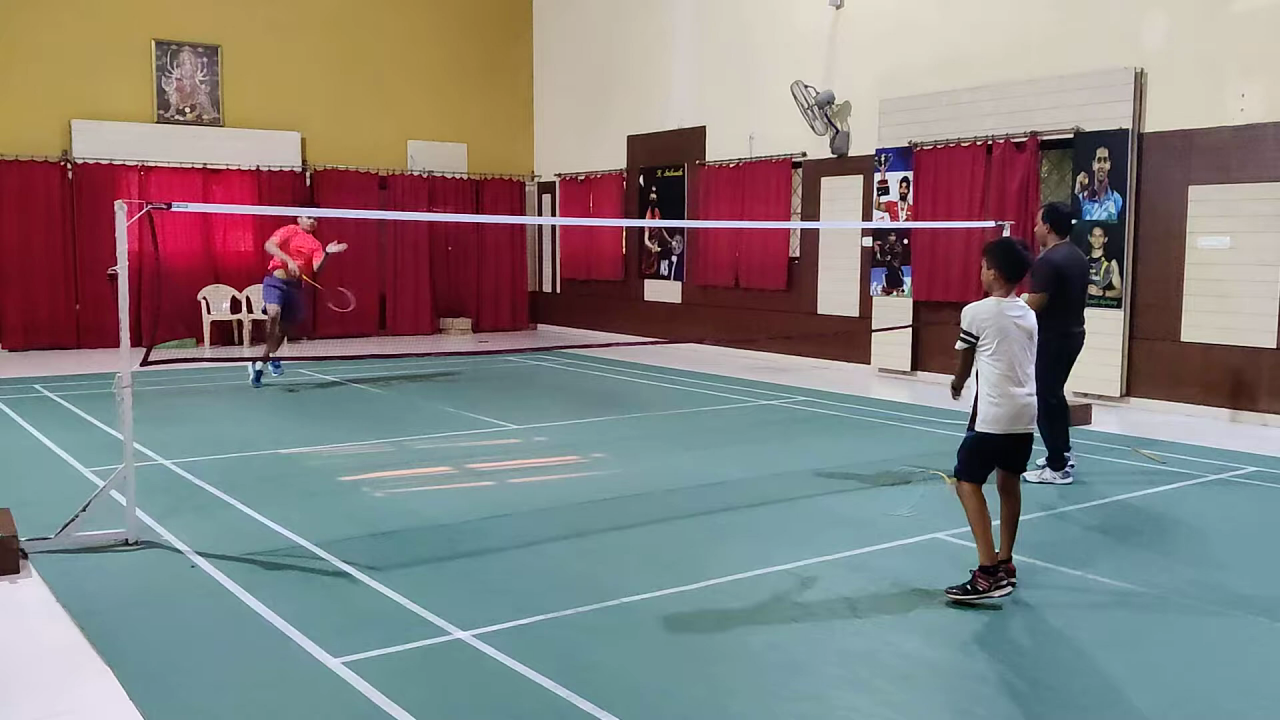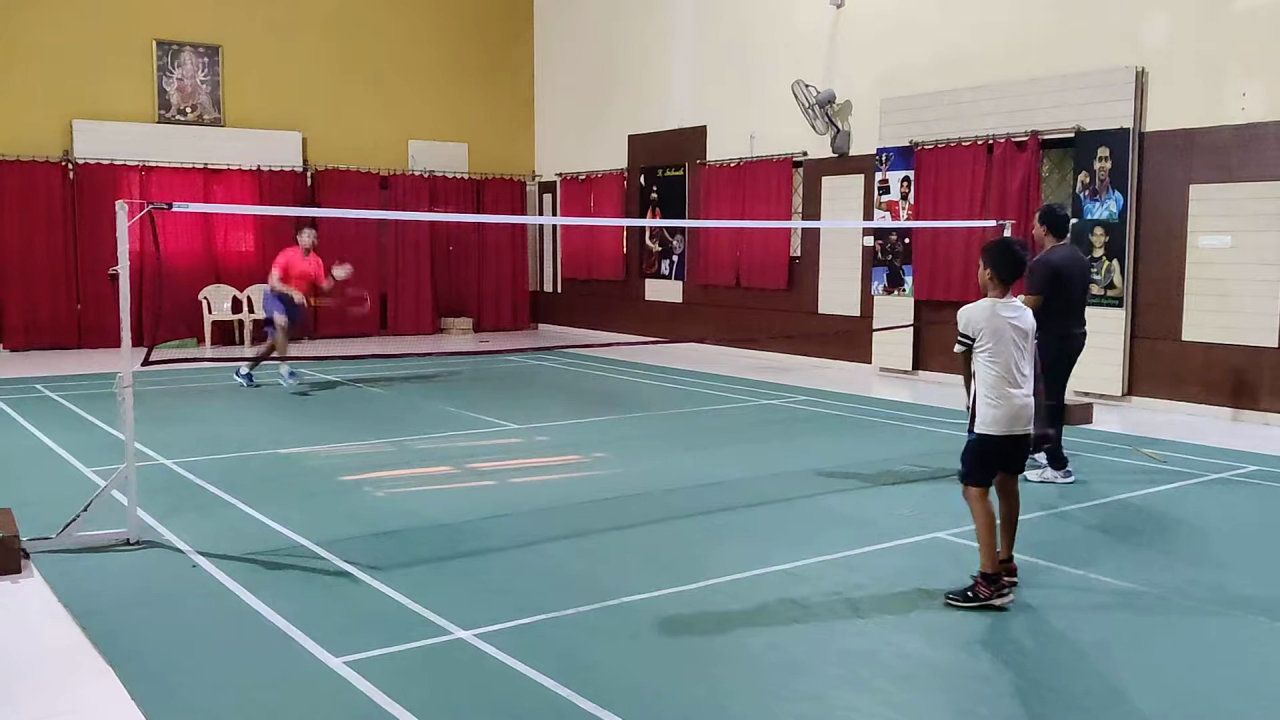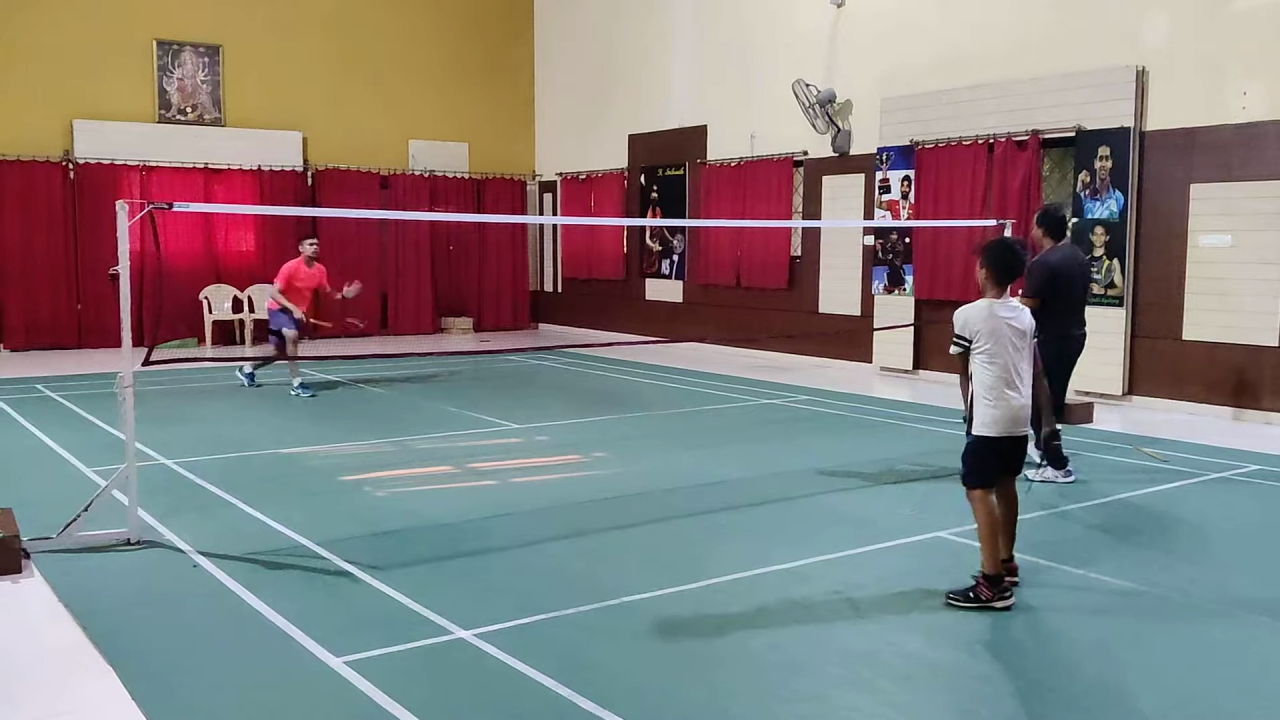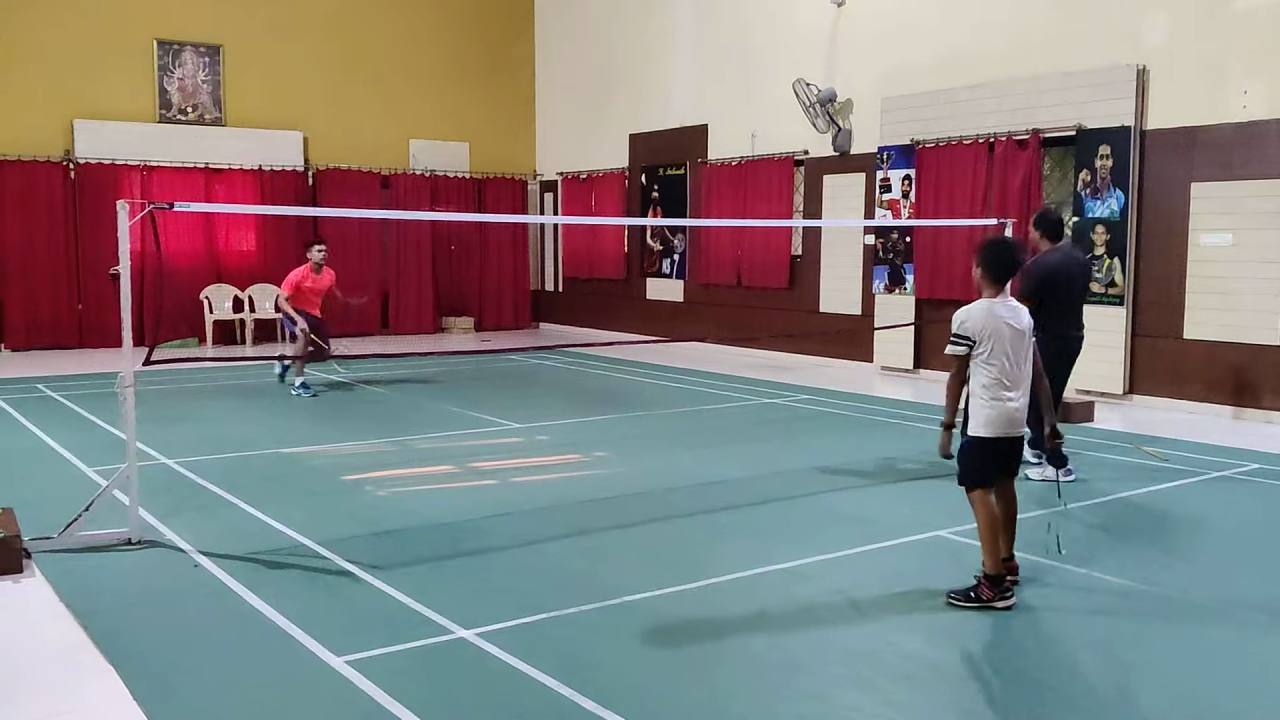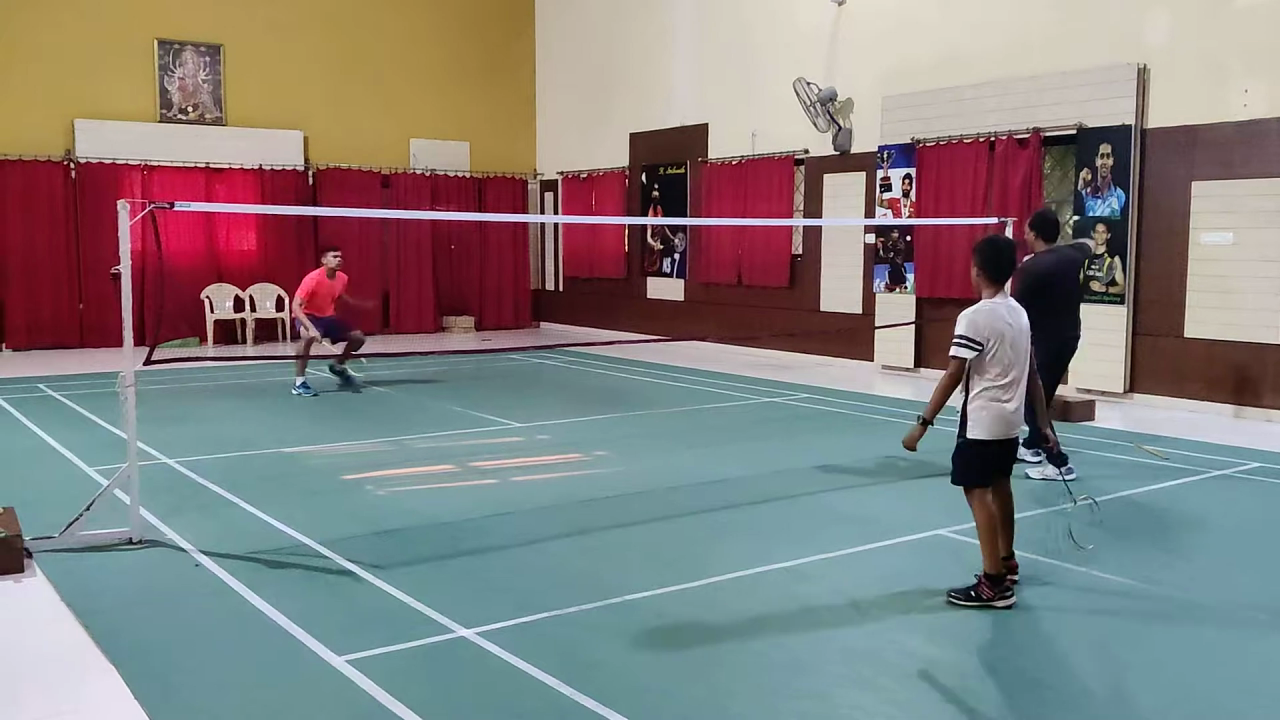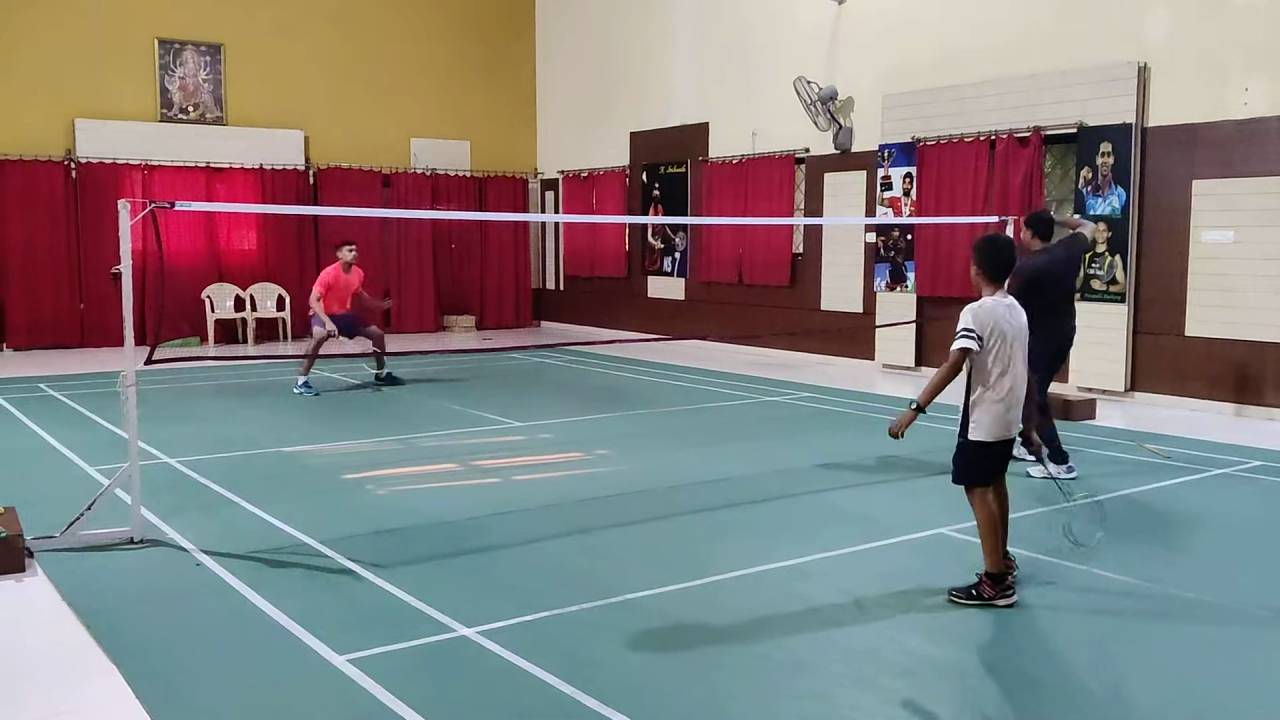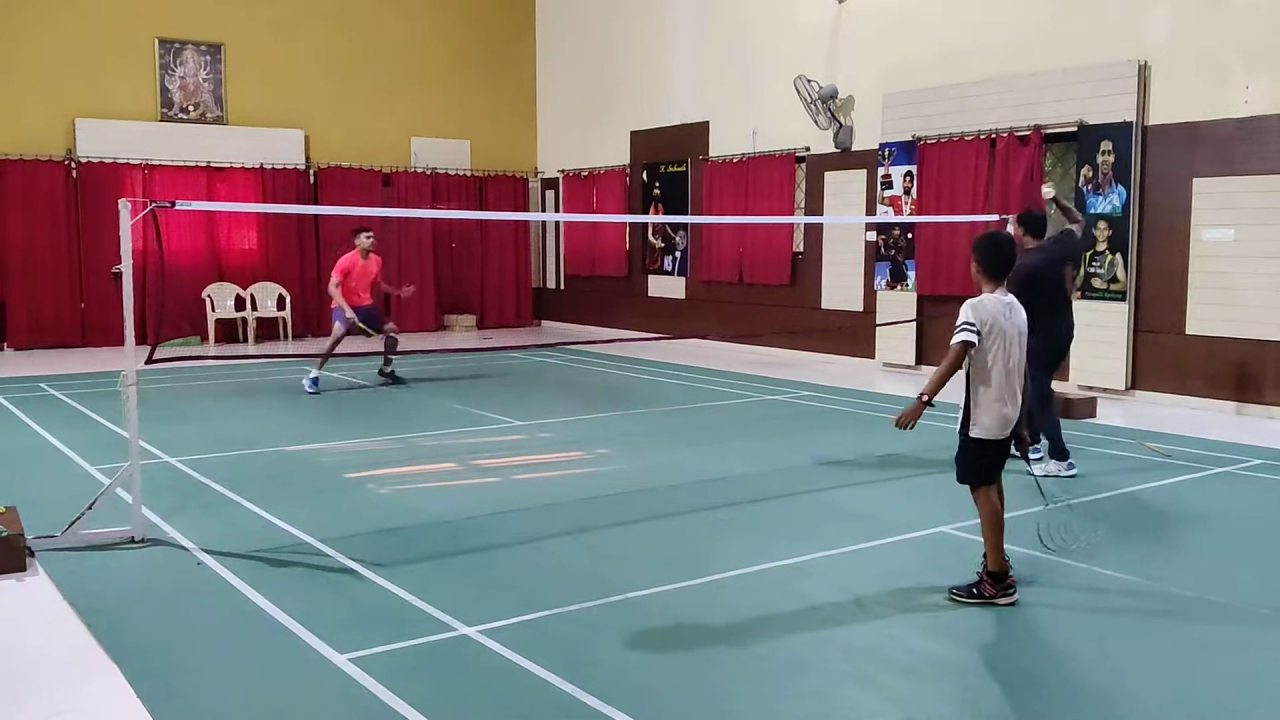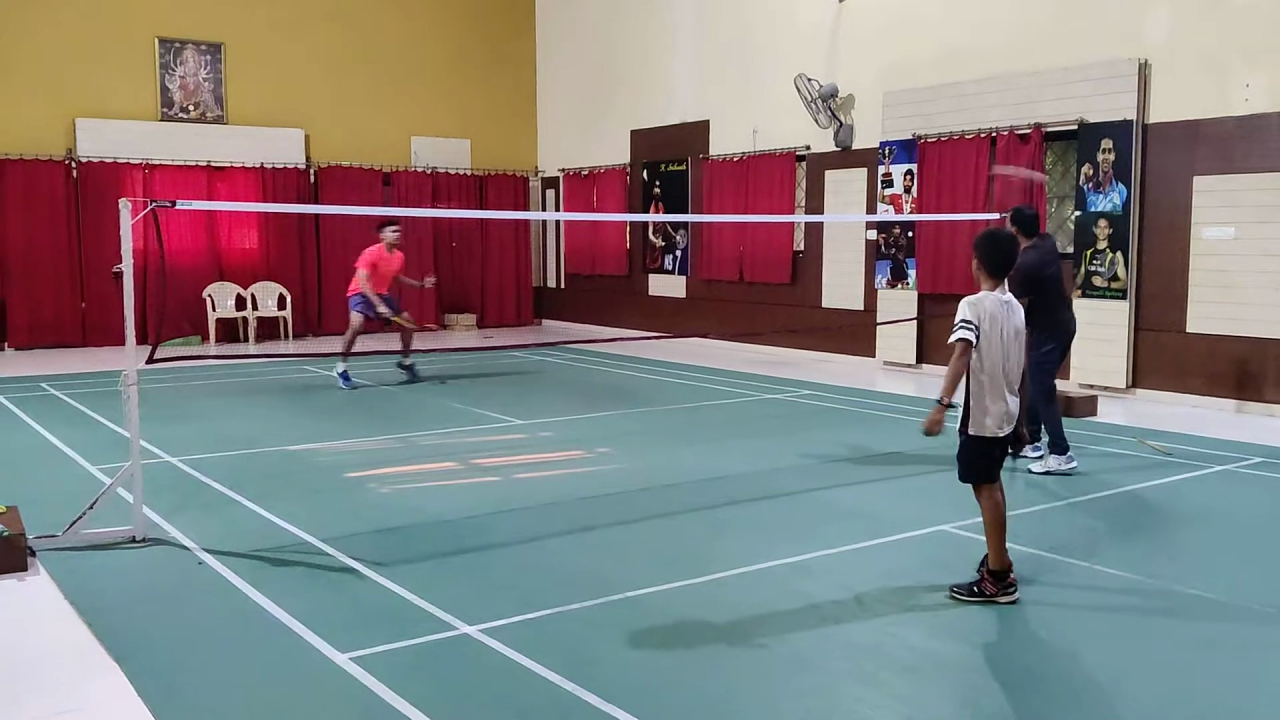
dt=0.1s
person 1, frame 1
left shoulder: (976, 312)
right shoulder: (1029, 315)
left elbow: (965, 362)
left wrist: (957, 382)
left hip: (992, 417)
right hip: (1024, 415)
left knee: (967, 485)
right knee: (1008, 483)
left ankle: (989, 573)
right ankle: (1004, 562)
person 1, frame 2
left shoulder: (971, 314)
right shoulder: (1026, 315)
left elbow: (967, 366)
right elbow: (1031, 368)
left wrist: (971, 389)
left hip: (992, 418)
right hip: (1022, 416)
left knee: (975, 490)
right knee: (1006, 484)
left ankle: (990, 581)
right ankle: (1005, 562)
person 1, frame 3
left shoulder: (967, 315)
right shoulder: (1025, 315)
left elbow: (966, 373)
right elbow: (1036, 372)
left wrist: (971, 411)
right wrist: (1047, 420)
left hip: (988, 420)
right hip: (1019, 418)
left knee: (979, 493)
right knee: (1005, 487)
left ankle: (994, 584)
right ankle: (1006, 563)
person 1, frame 4
left shoulder: (967, 316)
right shoulder: (1023, 315)
left elbow: (958, 376)
right elbow: (1037, 371)
left wrist: (947, 426)
right wrist: (1049, 418)
left hip: (985, 421)
right hip: (1015, 418)
left knee: (979, 493)
right knee: (1004, 486)
left ankle: (995, 584)
right ankle: (1006, 561)
person 1, frame 5
left shoulder: (974, 317)
right shoulder: (1019, 313)
left elbow: (955, 375)
right elbow: (1030, 374)
left wrist: (924, 421)
right wrist: (1043, 423)
left hip: (984, 422)
right hip: (1012, 419)
left knee: (978, 492)
right knee: (1000, 487)
left ankle: (994, 583)
right ankle: (1005, 561)
person 1, frame 6
left shoulder: (976, 313)
right shoulder: (1018, 311)
left elbow: (953, 366)
right elbow: (1024, 373)
left wrist: (915, 409)
right wrist: (1029, 424)
left hip: (983, 420)
right hip: (1009, 418)
left knee: (979, 492)
right knee: (995, 486)
left ankle: (997, 582)
right ankle: (1003, 560)
person 1, frame 7
left shoulder: (975, 309)
right shoulder: (1017, 308)
left elbow: (955, 357)
right elbow: (1018, 370)
left wrist: (921, 401)
right wrist: (1019, 424)
left hip: (983, 418)
right hip: (1007, 415)
left knee: (983, 490)
right knee: (992, 485)
left ankle: (997, 581)
right ankle: (997, 560)
person 1, frame 8
left shoulder: (974, 305)
right shoulder: (1016, 307)
left elbow: (960, 357)
right elbow: (1016, 366)
left wrist: (941, 406)
right wrist: (1016, 412)
left hip: (981, 415)
right hip: (1006, 412)
left knee: (985, 489)
right knee: (992, 484)
left ankle: (998, 579)
right ankle: (998, 560)
person 2, frame 1
left shoulder: (1047, 261)
right shoulder: (1079, 257)
left elbow: (1035, 304)
left hip: (1052, 339)
right hip: (1072, 334)
left knee: (1044, 401)
right knee: (1055, 396)
left ankle: (1057, 468)
right ankle: (1063, 452)
person 2, frame 2
left shoulder: (1044, 262)
right shoulder: (1079, 258)
left elbow: (1031, 306)
left hip: (1052, 339)
right hip: (1073, 335)
left knee: (1043, 401)
right knee: (1052, 396)
left ankle: (1058, 467)
right ankle: (1048, 450)
person 2, frame 3
left shoulder: (1041, 264)
right shoulder: (1080, 259)
left elbow: (1027, 308)
left hip: (1051, 340)
right hip: (1074, 336)
right knee: (1053, 398)
left ankle: (1059, 467)
right ankle: (1044, 448)
person 2, frame 4
left shoulder: (1038, 267)
right shoulder: (1079, 259)
left hip: (1049, 341)
right hip: (1072, 337)
left knee: (1037, 401)
right knee: (1048, 398)
left ankle: (1059, 466)
right ankle: (1037, 448)
person 2, frame 5
left shoulder: (1029, 269)
right shoulder: (1075, 254)
right elbow: (1088, 246)
left hip: (1043, 342)
right hip: (1068, 338)
left ankle: (1059, 465)
right ankle: (1032, 447)
person 2, frame 6
left shoulder: (1025, 268)
right shoulder: (1070, 250)
right elbow: (1088, 227)
right wrist: (1056, 220)
left hip: (1040, 339)
right hip: (1063, 335)
left knee: (1032, 399)
right knee: (1034, 394)
left ankle: (1060, 463)
right ankle: (1029, 446)
person 2, frame 7
left shoulder: (1022, 267)
right shoulder: (1061, 245)
right elbow: (1077, 223)
right wrist: (1056, 200)
left hip: (1042, 335)
right hip: (1062, 331)
left knee: (1038, 395)
right knee: (1034, 387)
left ankle: (1061, 459)
right ankle: (1031, 443)
person 2, frame 8
left shoulder: (1022, 265)
right shoulder: (1046, 243)
left hip: (1046, 331)
right hip: (1061, 326)
left knee: (1041, 390)
right knee: (1033, 385)
left ankle: (1061, 454)
right ankle: (1031, 442)
person 3, frame 1
left shoulder: (316, 244)
right shoulder: (288, 231)
left elbow: (316, 268)
right elbow: (269, 245)
left wrist: (327, 252)
right wrist: (288, 259)
left hip: (295, 286)
right hip: (276, 280)
left knee: (281, 331)
right knee: (274, 313)
left ankle: (259, 366)
right ankle: (270, 358)
person 3, frame 2
left shoulder: (317, 262)
right shoulder: (287, 255)
left elbow: (322, 287)
right elbow: (274, 283)
left wrist: (334, 277)
right wrist: (293, 293)
left hip: (294, 302)
right hip: (276, 296)
left knee: (274, 342)
right knee: (281, 323)
left ankle: (244, 371)
right ankle: (284, 369)
person 3, frame 3
left shoulder: (320, 271)
right shoulder: (289, 268)
left elbow: (328, 294)
right elbow: (274, 293)
left wrist: (343, 295)
right wrist: (293, 308)
left hip: (298, 313)
right hip: (280, 310)
left knee: (281, 353)
right knee: (293, 336)
left ankle: (247, 370)
right ankle: (297, 382)
person 3, frame 4
left shoulder: (329, 274)
right shoulder: (297, 275)
left elbow: (334, 293)
right elbow: (282, 301)
left wrist: (350, 301)
right wrist: (298, 319)
left hip: (314, 315)
right hip: (295, 313)
left knee: (324, 354)
right knee: (303, 336)
left ankle: (285, 363)
right ankle: (298, 382)
person 3, frame 5
left shoulder: (342, 278)
right shoulder: (312, 279)
right elbow: (295, 307)
left wrist: (360, 304)
right wrist: (309, 327)
left hip: (329, 317)
right hip: (308, 316)
left knee: (358, 338)
right knee: (307, 338)
left ankle: (338, 366)
right ankle: (299, 382)
person 3, frame 6
left shoulder: (358, 274)
right shoulder: (329, 274)
right elbow: (313, 300)
left wrist: (380, 305)
right wrist: (327, 322)
left hip: (346, 314)
right hip: (324, 314)
left knee: (378, 334)
right knee: (319, 336)
left ankle: (381, 375)
right ankle: (301, 381)
person 3, frame 7
left shoulder: (376, 261)
right shoulder: (346, 261)
left elbow: (378, 283)
right elbow: (332, 287)
left wrist: (399, 293)
right wrist: (347, 310)
left hip: (366, 306)
right hip: (343, 305)
left knee: (392, 331)
right knee: (338, 335)
left ankle: (386, 370)
right ankle: (314, 376)
person 3, frame 8
left shoulder: (399, 257)
right shoulder: (371, 253)
left elbow: (397, 277)
right elbow: (362, 282)
left wrist: (421, 284)
right wrist: (379, 304)
left hip: (382, 295)
right hip: (360, 294)
left knee: (407, 321)
right knee: (356, 326)
left ankle: (406, 362)
right ankle: (341, 369)
